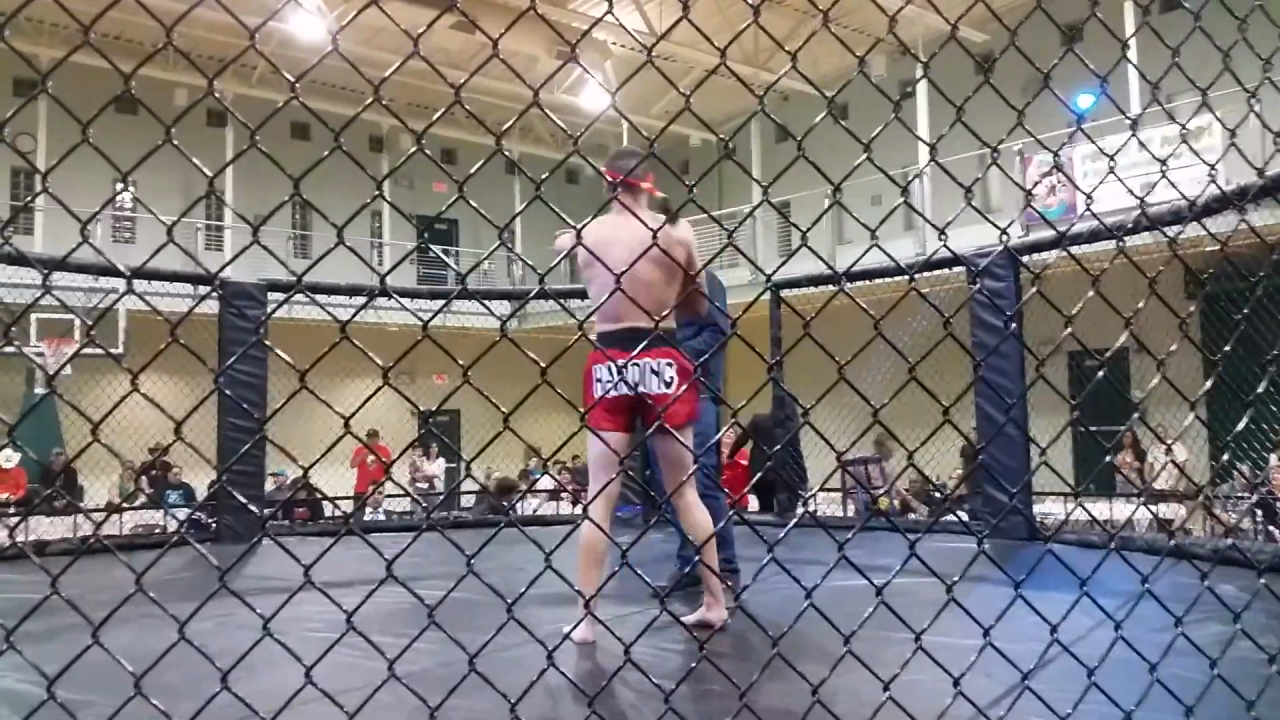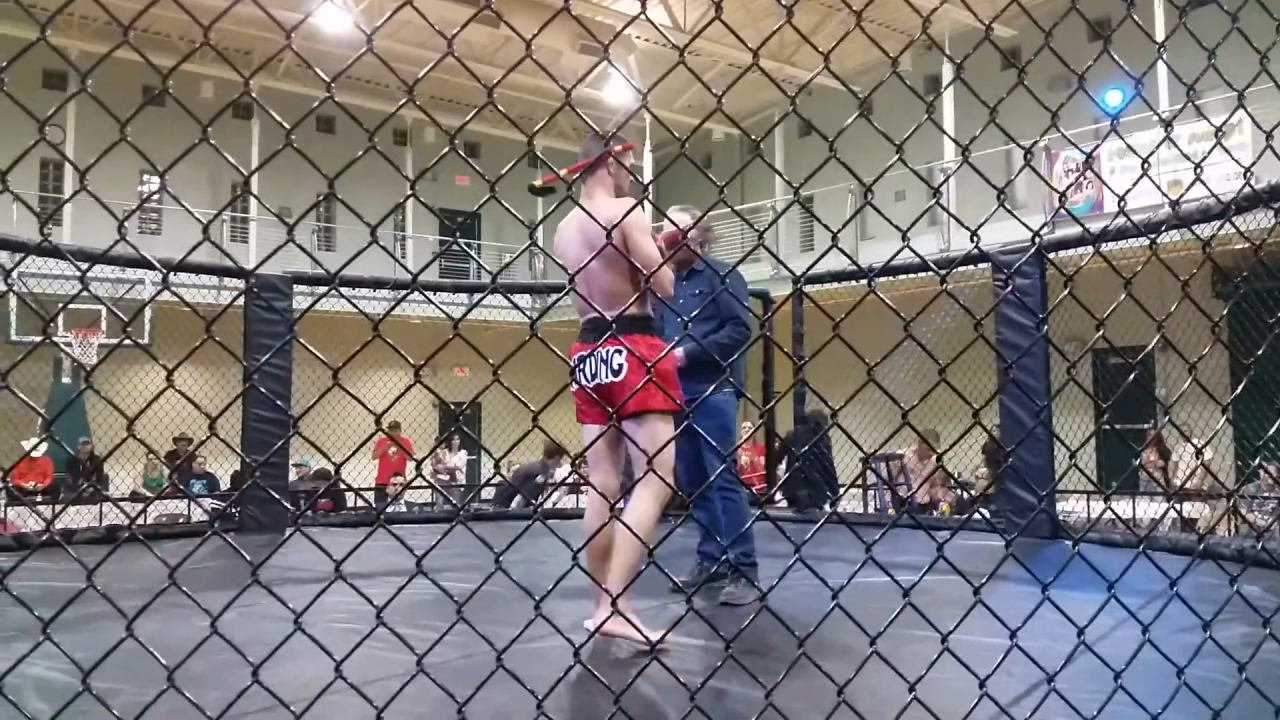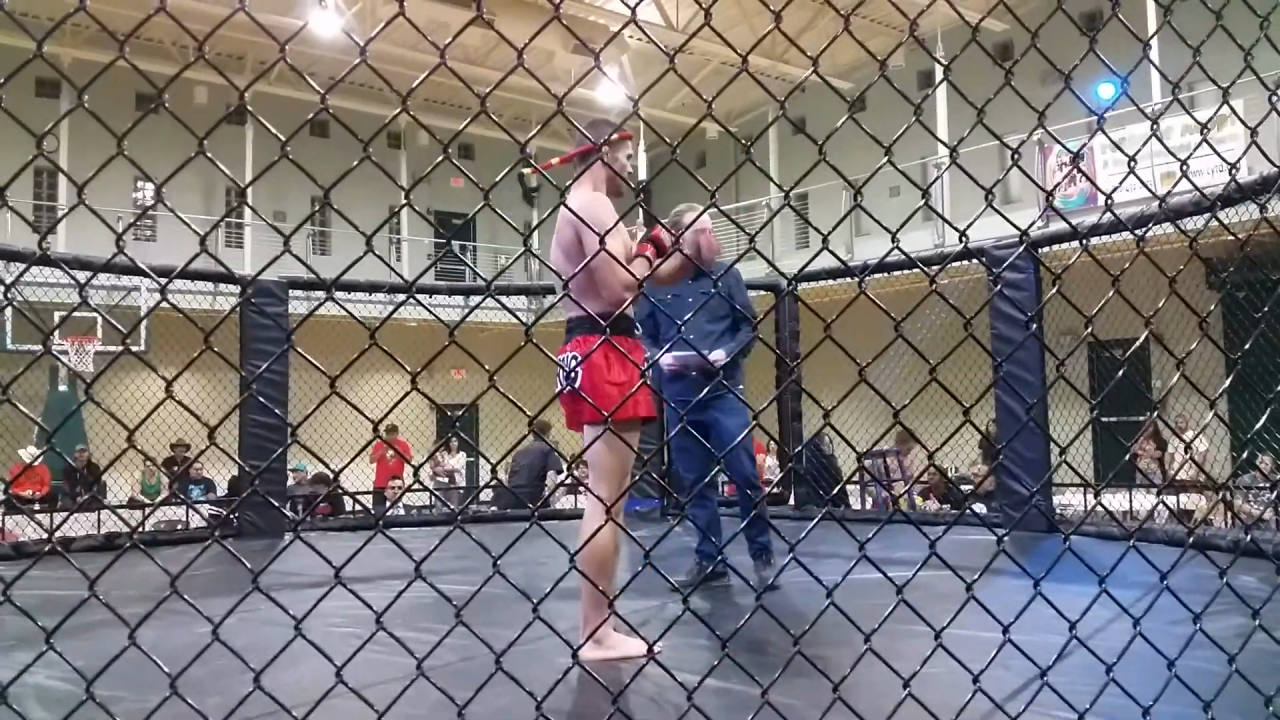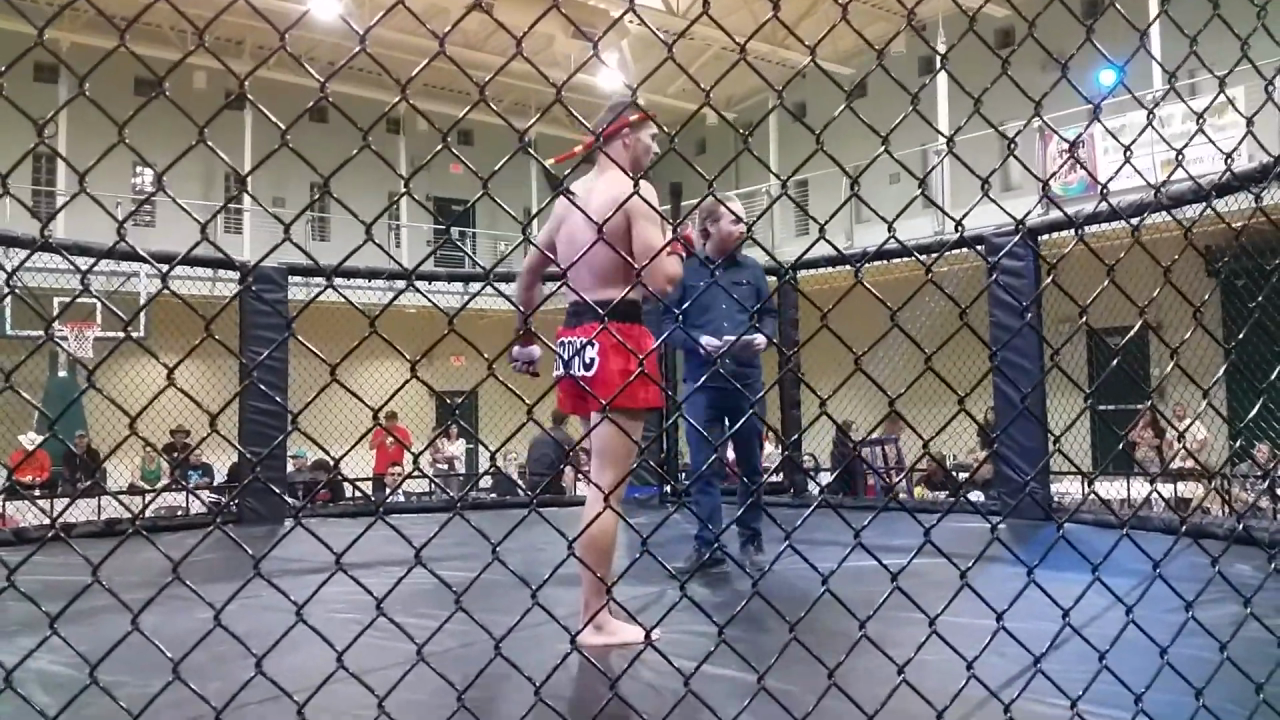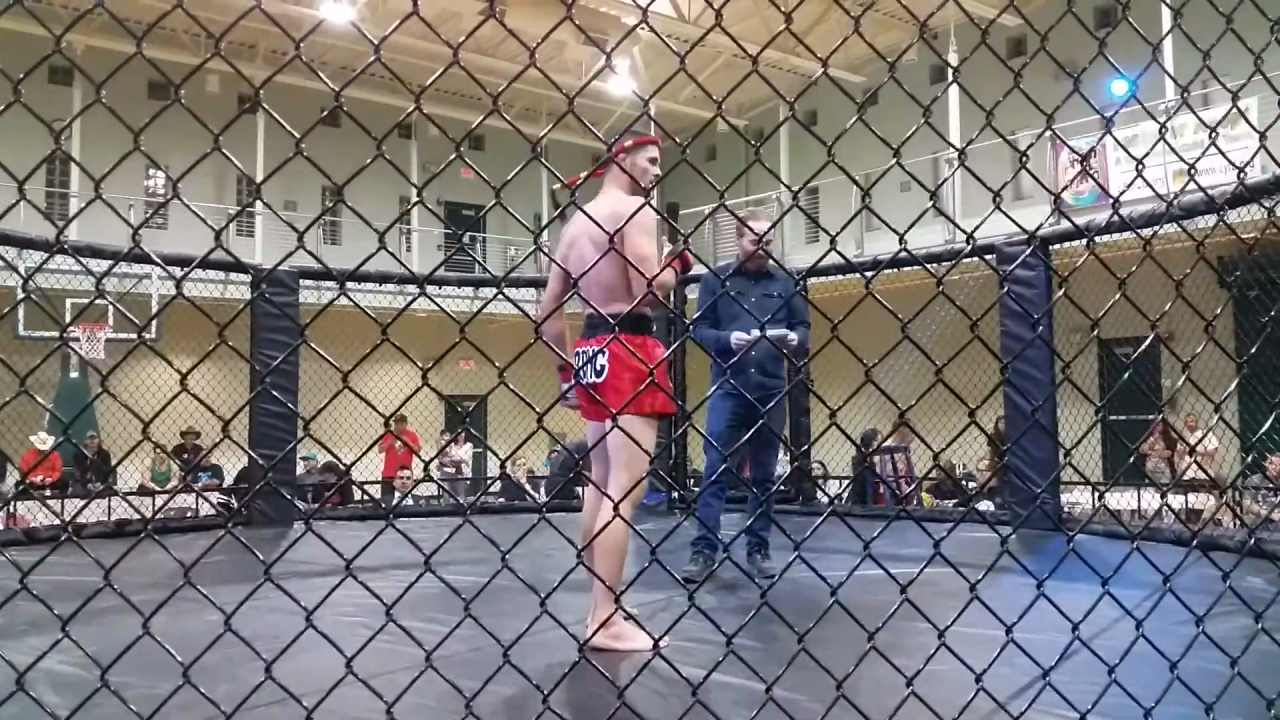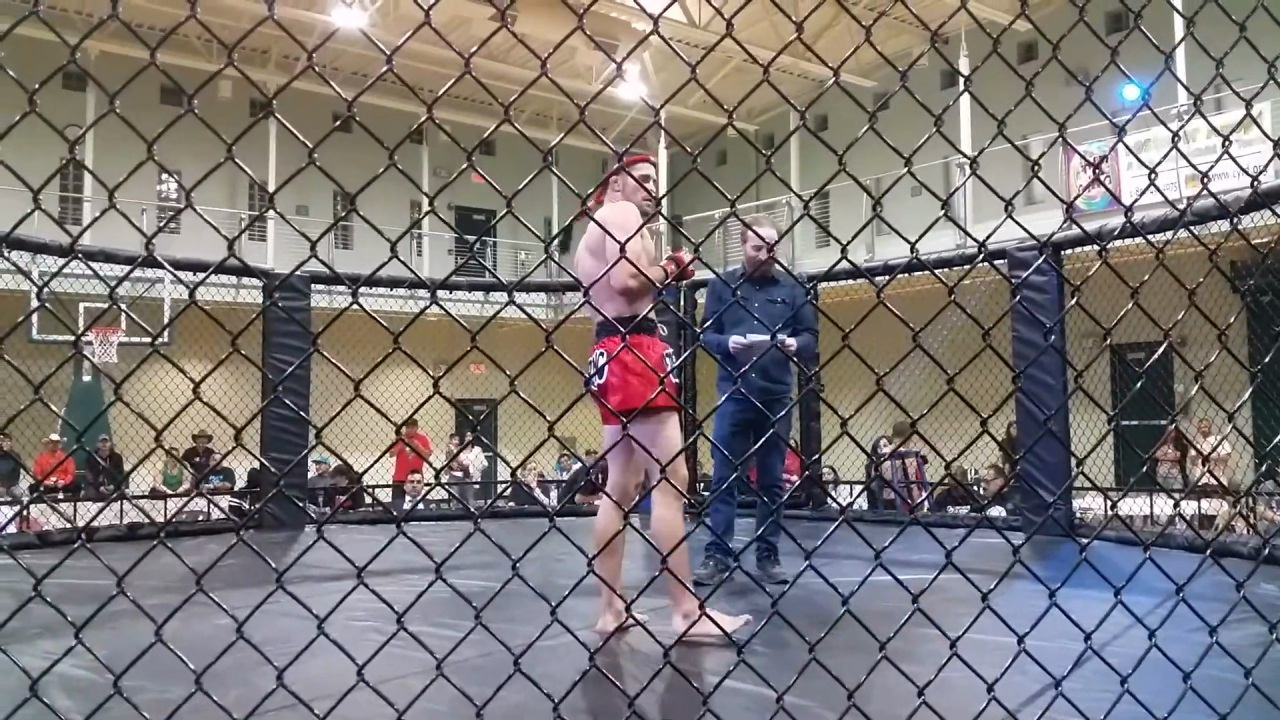
dt=0.5s
person 1, frame 1
left shoulder: (580, 236)
right shoulder: (677, 231)
left elbow: (561, 243)
right elbow: (698, 306)
left hip: (609, 364)
right hip: (663, 363)
left knee: (599, 496)
right knee: (683, 490)
left ankle: (586, 617)
right ankle: (714, 602)
person 1, frame 2
left shoulder: (564, 228)
right shoulder: (627, 212)
right elbow: (663, 288)
left wrist: (652, 248)
right wrist: (658, 253)
left hip: (588, 353)
right hip: (635, 350)
left knee: (601, 487)
right knee: (655, 480)
left ankle: (603, 607)
right ankle: (618, 608)
person 1, frame 3
left shoulder: (577, 208)
right shoulder: (595, 205)
left elbow: (628, 284)
right elbow: (617, 291)
left wrist: (680, 261)
right wrist: (651, 250)
left hip: (584, 350)
right hip: (606, 352)
left knee: (602, 497)
right knee: (608, 498)
left ankle: (596, 623)
right ankle: (598, 634)
person 1, frame 4
left shoulder: (571, 195)
right shoulder: (634, 191)
left elbow: (529, 270)
right elbow: (661, 281)
left wrist: (524, 335)
right wrist: (680, 246)
left hip: (574, 336)
right hip: (615, 339)
left knee: (600, 480)
right knee: (611, 484)
left ankle: (595, 608)
right ankle: (596, 620)
person 1, frame 5
left shoulder: (575, 222)
right shoulder: (633, 208)
left elbow: (549, 308)
right elbow: (648, 290)
left wrist: (566, 368)
right wrist: (677, 263)
left hip: (589, 348)
right hip: (626, 349)
left knee: (602, 482)
right knee: (629, 483)
left ankle: (600, 607)
right ankle: (608, 618)
person 1, frame 6
left shoulder: (589, 238)
right shoulder: (623, 213)
right elbow: (626, 281)
right wrist: (671, 269)
left hip: (609, 353)
right hip: (635, 353)
left knee: (619, 488)
right knee: (670, 481)
left ankle: (611, 609)
right ankle: (688, 611)
person 2, frame 1
left shoulder: (701, 282)
left elbow: (718, 332)
left hip: (695, 395)
left knee: (703, 482)
left ankle: (726, 571)
right ankle: (688, 563)
person 2, frame 2
left shoulder: (722, 276)
left elbow: (739, 330)
left wrist: (689, 353)
left hip: (715, 390)
right hip: (678, 393)
left knee: (724, 477)
right knee: (693, 482)
left ankle: (743, 570)
right ankle: (711, 560)
person 2, frame 3
left shoulder: (728, 276)
right shoulder: (656, 284)
left elbow: (750, 326)
right elbow: (642, 335)
left wrist: (727, 353)
right wrist: (658, 357)
left hip: (725, 393)
right hip: (679, 397)
left knee: (744, 475)
right knee: (693, 481)
left ankle: (762, 554)
right ankle: (709, 559)
person 2, frame 4
left shoulder: (752, 270)
right shoulder: (683, 270)
left elbow: (770, 315)
right elbow: (667, 323)
left wrist: (764, 336)
right wrist: (696, 342)
left hip: (747, 381)
right hip: (701, 383)
left knee: (751, 466)
right knee: (704, 467)
left ankle: (751, 541)
right ankle: (707, 545)
person 2, frame 5
left shoulder: (785, 282)
right shoulder: (715, 279)
left elbow: (803, 326)
right elbow: (698, 329)
left wrist: (795, 340)
right wrist: (728, 339)
left hip: (771, 390)
right hip: (727, 388)
left knee: (764, 475)
right knee: (715, 470)
left ankle: (758, 549)
right ankle: (705, 549)
person 2, frame 6
left shoulder: (792, 288)
right shoulder: (721, 284)
left elbow: (810, 336)
right elbow: (704, 335)
left wrist: (795, 345)
right wrist: (726, 343)
left hip: (776, 396)
right hip: (732, 394)
left knee: (772, 480)
right knee: (724, 477)
left ankle: (768, 555)
right ankle: (718, 555)
